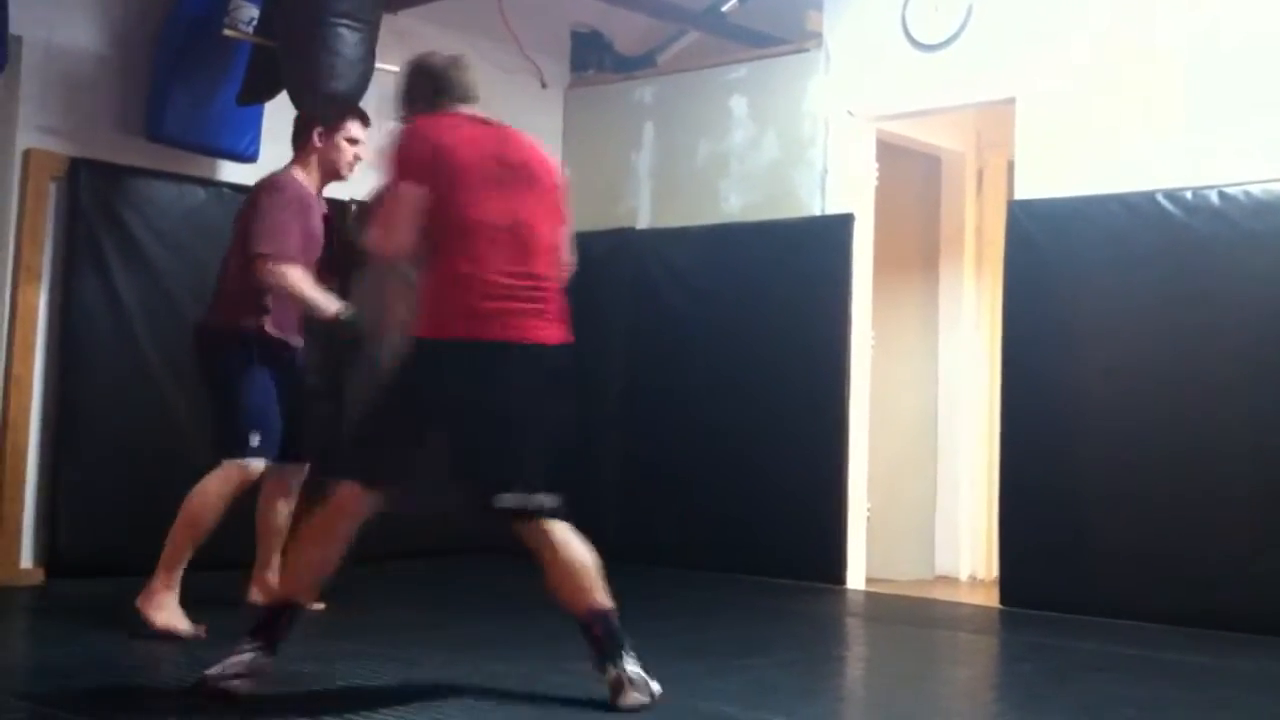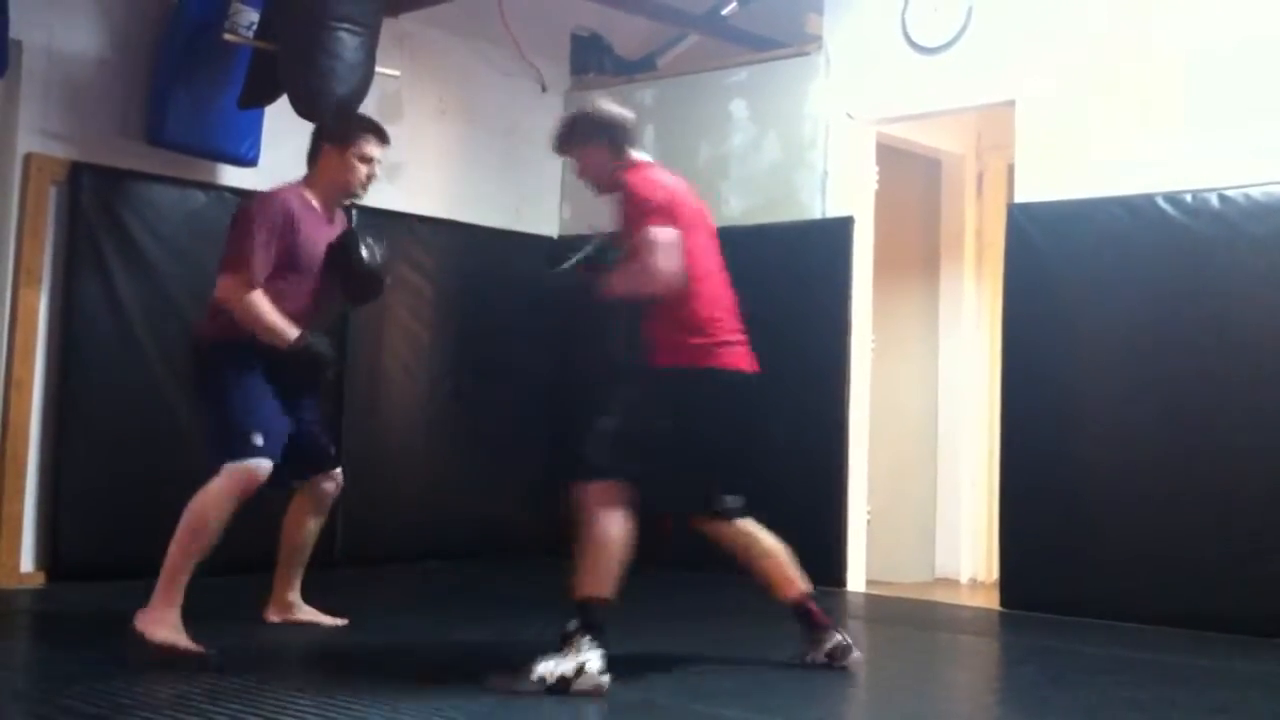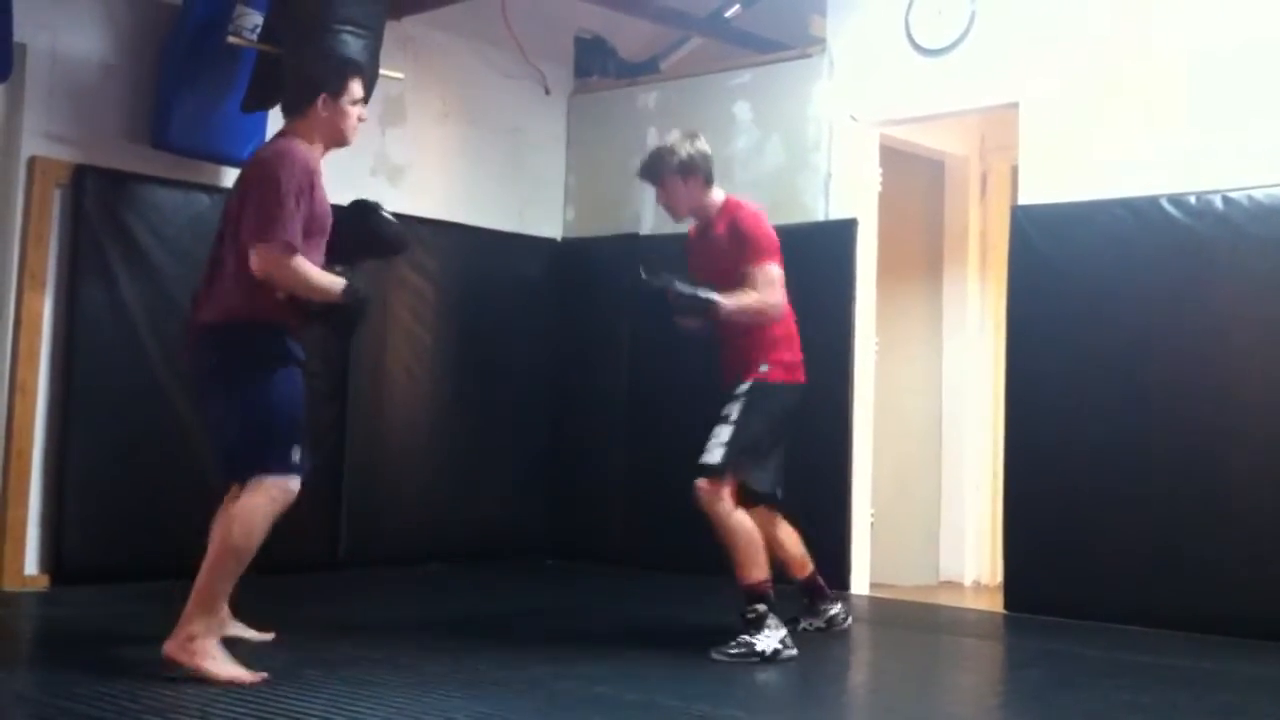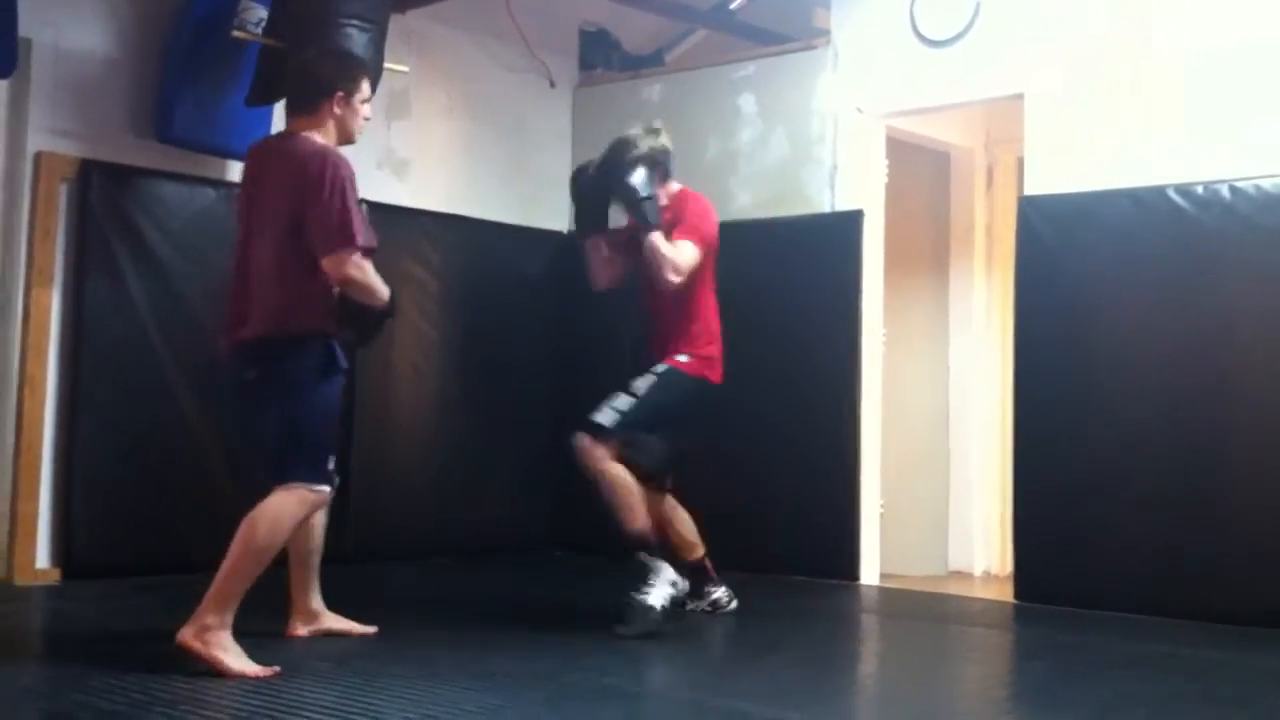
dt=0.5s
person 1, frame 1
left shoulder: (311, 199)
right shoulder: (283, 190)
right elbow: (276, 269)
right wrist: (338, 311)
left hip: (276, 347)
right hip: (241, 344)
left knee: (290, 466)
right knee: (245, 464)
left ankle: (265, 580)
right ankle: (161, 592)
person 1, frame 2
left shoulder: (336, 220)
right shoulder: (276, 207)
right elbow: (234, 289)
right wrist: (297, 341)
left hip: (283, 364)
right hip: (236, 358)
left knee: (324, 479)
right knee: (251, 468)
left ankle: (285, 599)
right ankle: (162, 608)
person 1, frame 3
left shoulder: (282, 160)
right shoulder: (291, 163)
right elbow: (270, 262)
left wrist: (332, 270)
right wrist: (341, 289)
left hip: (233, 336)
right hip: (250, 338)
left knee: (251, 482)
right knee: (276, 483)
left ankle: (215, 612)
right ankle: (193, 634)
person 1, frame 4
left shoulder: (266, 155)
right shoulder: (325, 163)
right elbow: (343, 265)
right wrist: (384, 298)
left hip: (258, 342)
right hip: (298, 345)
left knee: (310, 482)
right knee: (304, 488)
left ankle: (307, 610)
right ankle: (210, 624)
person 2, frame 1
left shoulder: (425, 140)
right shoulder: (537, 154)
left elbow: (391, 241)
left wrist: (380, 215)
left hip: (457, 341)
right hip: (539, 346)
left knee: (354, 493)
right knee: (539, 517)
left ankle: (261, 646)
right ankle: (618, 659)
person 2, frame 2
left shoulder: (638, 188)
right shoulder: (673, 188)
left elbow: (659, 275)
left wrist: (598, 282)
right wrist: (612, 267)
left hip: (686, 365)
right hip: (728, 366)
left knee: (603, 490)
right knee: (723, 515)
left ankle: (584, 647)
right ankle: (823, 631)
person 2, frame 3
left shoulder: (745, 221)
right shoulder: (699, 237)
left elbow: (771, 304)
right elbow: (703, 312)
left wrist: (703, 300)
right wrist: (678, 301)
left hip: (769, 376)
right hip: (755, 378)
left knee: (716, 487)
right knee: (756, 504)
left ankle: (765, 625)
right ankle: (824, 603)
person 2, frame 4
left shoulder: (694, 210)
right shoulder: (646, 220)
left elbow: (673, 273)
right elbow: (602, 279)
left wrist: (645, 215)
right wrist: (591, 221)
left hip: (688, 363)
right hip: (676, 363)
left knee: (593, 445)
right knee: (650, 485)
left ankle: (659, 568)
right ankle: (709, 587)
